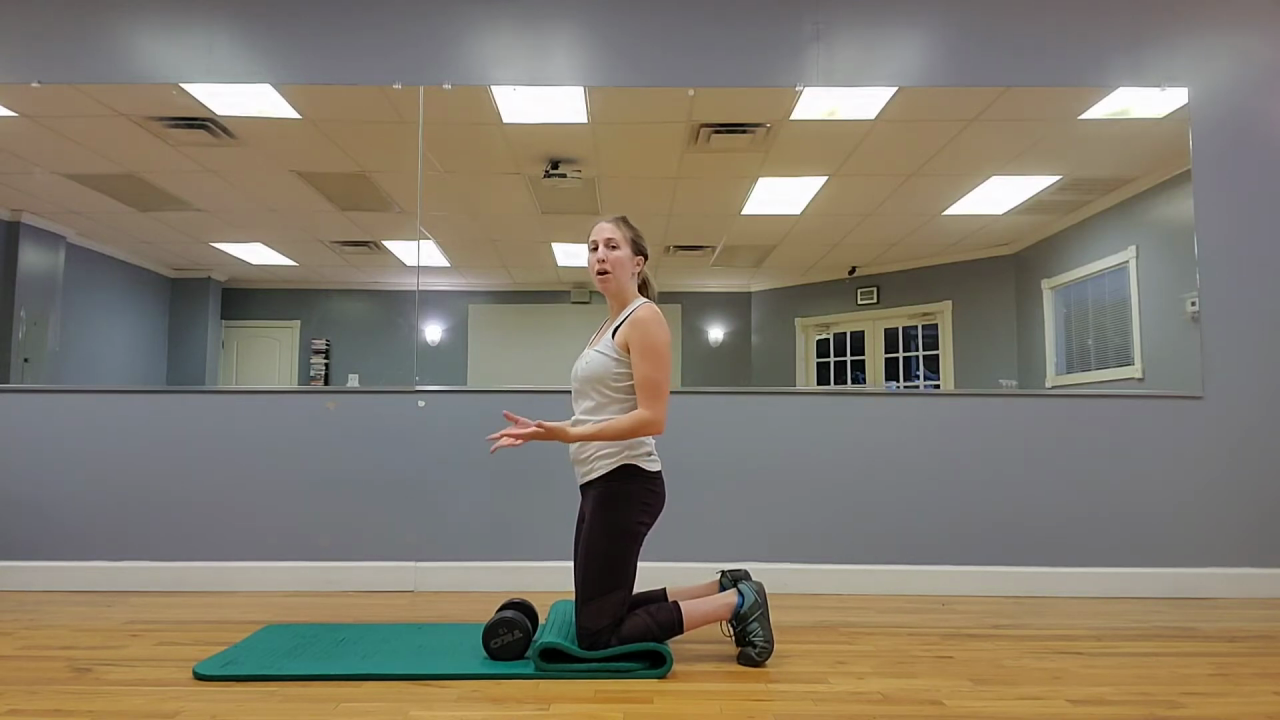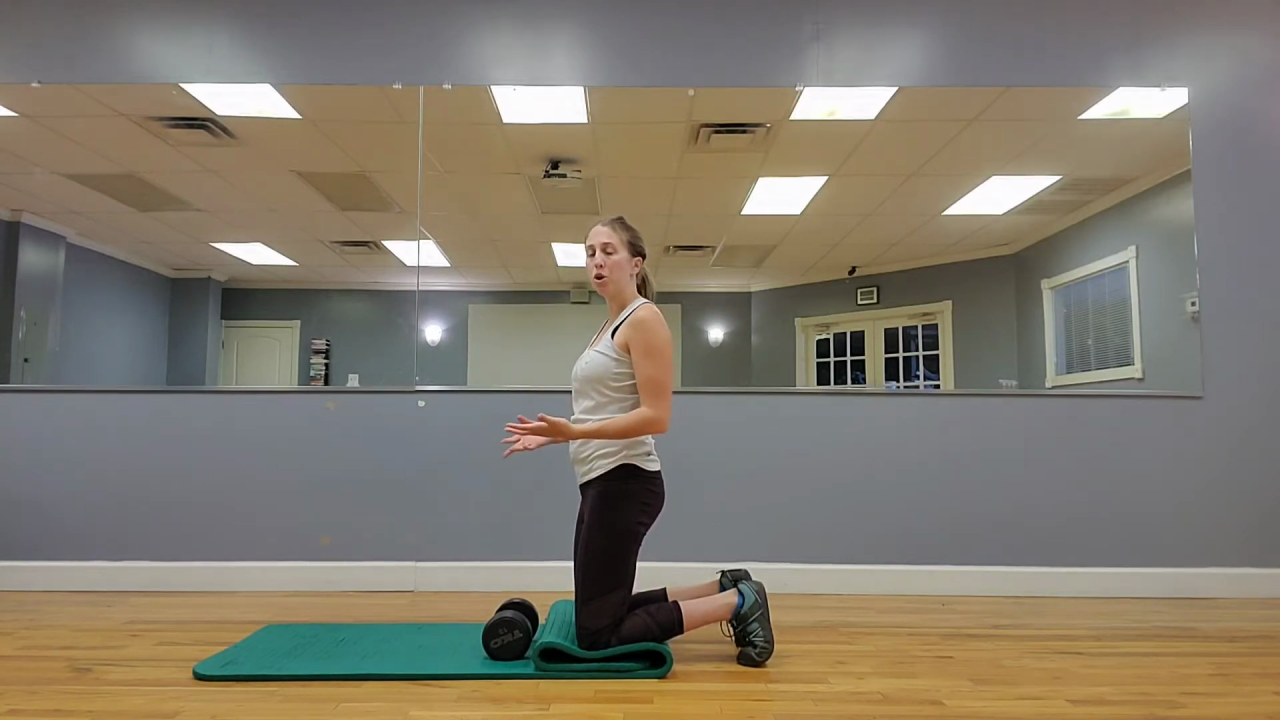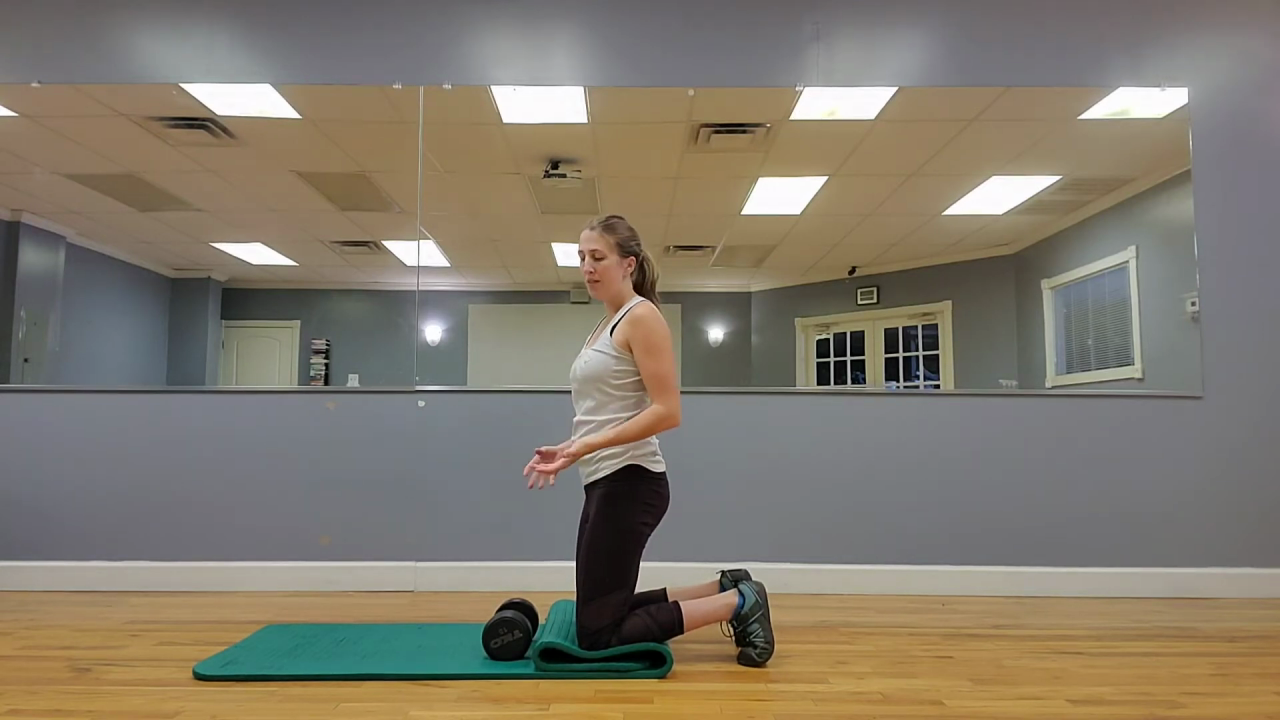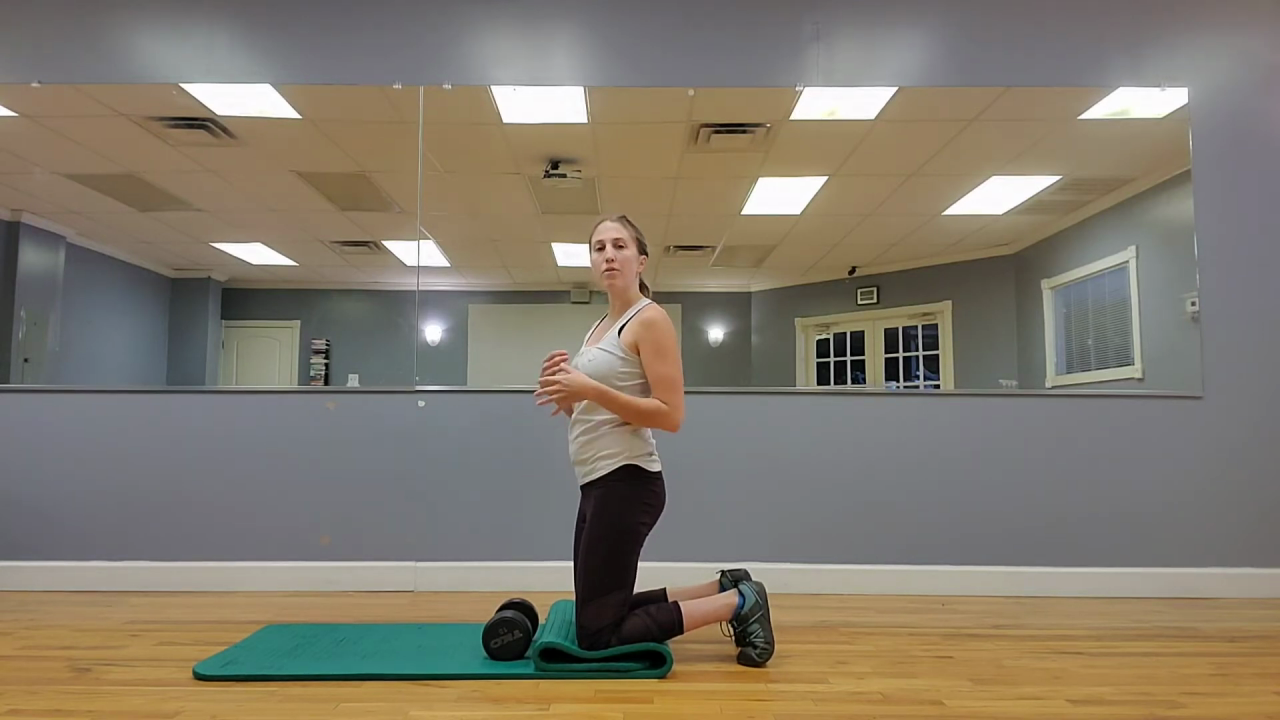
dt=0.5s
person 1, frame 1
left shoulder: (644, 318)
right shoulder: (609, 326)
left elbow: (652, 417)
left wrist: (571, 435)
right wrist: (548, 430)
left hip: (624, 485)
right hip: (603, 485)
left knee: (597, 634)
right knee: (602, 615)
left ankle: (735, 602)
right ankle: (723, 589)
person 1, frame 2
left shoulder: (644, 319)
right shoulder: (610, 326)
left elbow: (655, 417)
left wrist: (574, 431)
right wrist: (555, 434)
left hip: (623, 484)
right hip: (603, 484)
left knee: (597, 633)
right knee: (605, 614)
left ankle: (736, 603)
right ankle: (724, 589)
person 1, frame 3
left shoulder: (642, 317)
right shoulder: (607, 325)
left elbow: (667, 411)
left wrist: (587, 449)
right wrist: (566, 449)
left hip: (629, 484)
right hip: (608, 485)
left knee: (598, 633)
right knee: (605, 614)
left ankle: (737, 603)
right ankle: (726, 590)
person 1, frame 4
left shoulder: (649, 319)
right shoulder: (601, 326)
left elbow: (670, 415)
left wrist: (592, 391)
right wrist: (567, 396)
left hip: (625, 484)
right hip: (600, 485)
left knee: (598, 634)
right knee: (605, 614)
left ankle: (737, 603)
right ankle: (725, 589)
